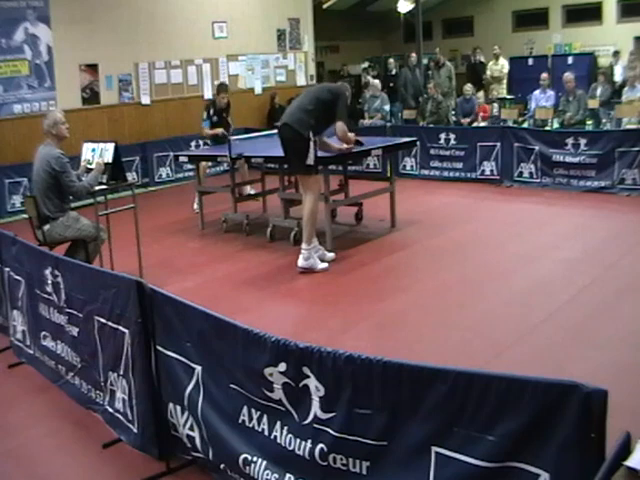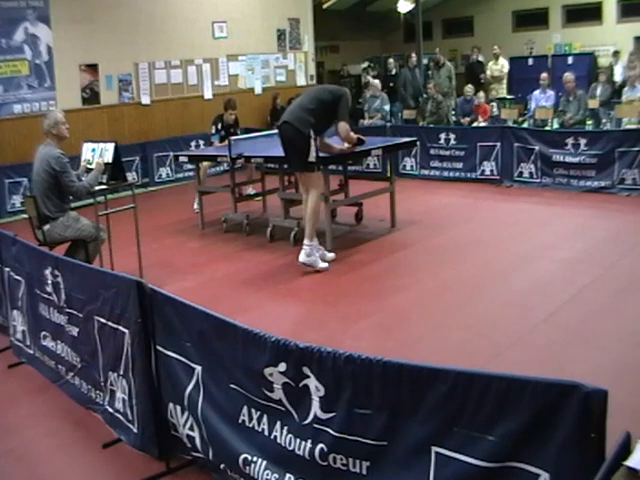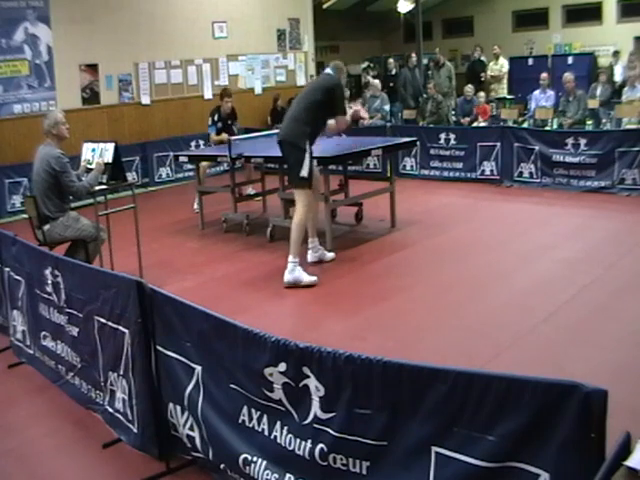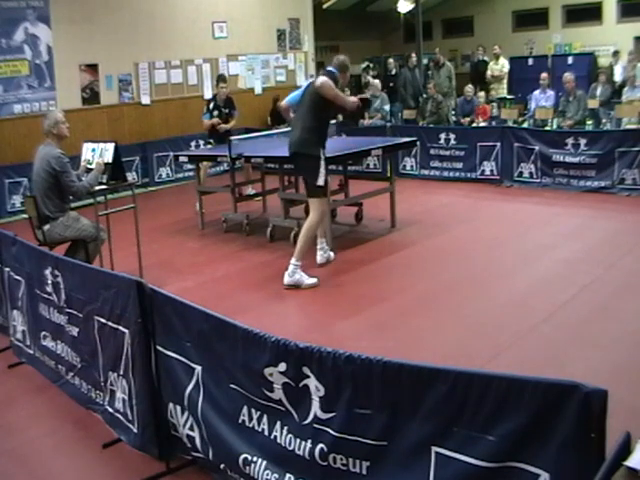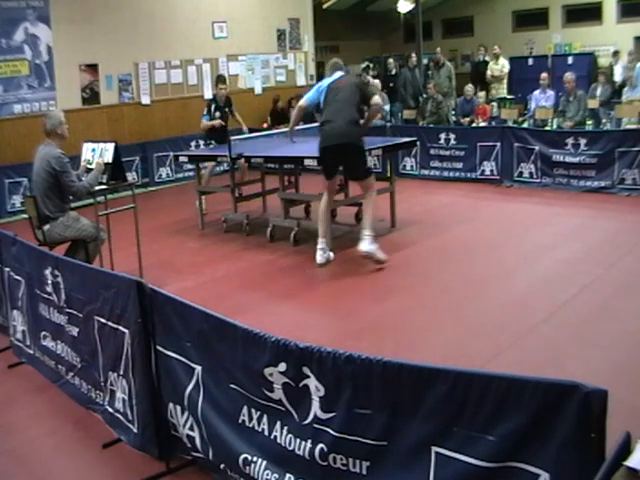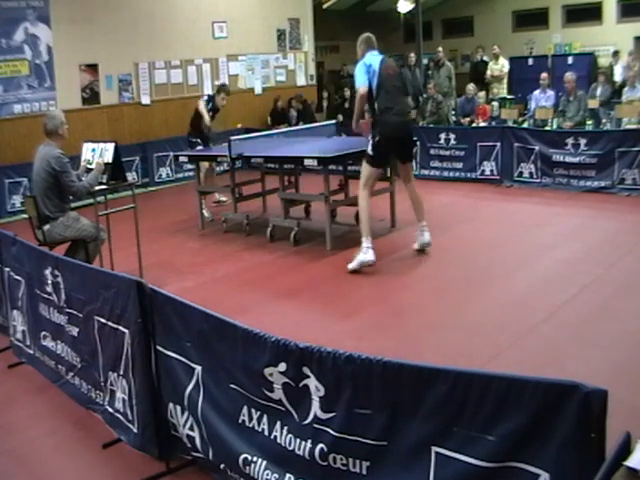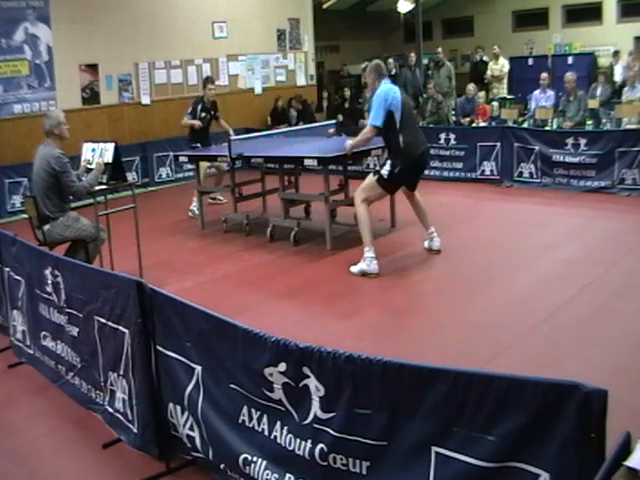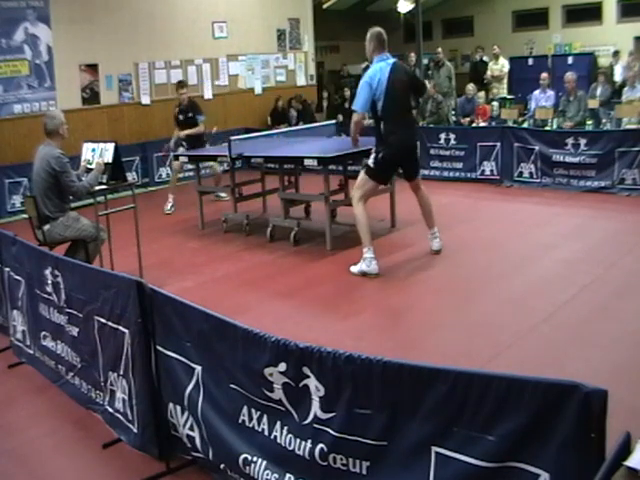
dt=0.5s
person 1, frame 1
left shoulder: (323, 93)
right shoulder: (342, 93)
left elbow: (319, 141)
right elbow: (341, 132)
left wrist: (340, 148)
right wrist: (351, 139)
left hip: (287, 128)
right hip: (299, 130)
left knee: (308, 190)
right knee: (312, 191)
left ankle: (313, 247)
right ankle: (306, 255)
person 1, frame 2
left shoulder: (324, 96)
right shoulder: (342, 95)
left elbow: (320, 143)
right elbow: (344, 132)
left wrist: (341, 149)
right wrist: (353, 138)
left hip: (286, 126)
right hip: (299, 129)
left knee: (308, 189)
right knee: (315, 189)
left ankle: (313, 247)
right ankle: (308, 251)
person 1, frame 3
left shoulder: (319, 82)
right shoulder: (336, 84)
left elbow: (324, 120)
right elbow: (339, 126)
left wrist: (346, 114)
right wrist: (349, 116)
left hip: (290, 136)
right hip: (297, 139)
left knee: (314, 185)
right knee: (304, 203)
left ankle: (314, 248)
right ankle: (293, 269)
person 1, frame 4
left shoulder: (316, 81)
right shoulder: (329, 78)
left elbow: (284, 105)
right elbow: (321, 83)
left wrist: (292, 121)
right wrist: (346, 101)
left hip: (299, 144)
right hip: (309, 147)
left knee: (322, 192)
right knee: (318, 210)
left ankle: (322, 249)
right ankle: (294, 271)
person 1, frame 5
left shoulder: (323, 85)
right shoulder: (356, 81)
left elbow: (302, 106)
right elbow: (376, 104)
left wrist: (291, 128)
right wrist: (365, 123)
left hip: (328, 139)
right hip: (350, 138)
left knee: (329, 193)
right knee: (369, 191)
left ankle: (322, 249)
right ankle: (367, 240)
person 1, frame 6
left shoulder: (364, 64)
right shoulder: (393, 65)
left elbow: (362, 93)
right elbow: (408, 99)
left wrist: (355, 120)
left hip: (384, 129)
right hip: (404, 125)
left knee: (365, 188)
right knee: (408, 181)
left ankle: (367, 249)
right ankle: (423, 233)
person 1, frame 7
left shoulder: (382, 95)
right shoulder: (397, 91)
left elbow: (371, 132)
left wrist: (351, 144)
left hip: (404, 157)
right hip: (420, 154)
left knee: (361, 198)
right knee: (410, 193)
left ankle: (369, 259)
right ankle: (433, 238)
person 1, frame 8
left shoulder: (370, 76)
right shoulder: (403, 70)
left elbow: (358, 118)
right elbow: (424, 91)
left wrist: (354, 136)
left hip: (388, 146)
right hip: (409, 142)
left knee: (358, 197)
right knee: (417, 188)
left ankle: (369, 259)
right ankle: (434, 238)
person 2, frame 1
left shoulder: (43, 151)
right shoulder: (56, 156)
right elbow: (78, 192)
left wrist: (81, 171)
right wrist: (96, 172)
left hip: (45, 221)
right hip: (54, 224)
left knee: (87, 231)
right knee: (99, 233)
person 2, frame 2
left shoulder: (43, 151)
right shoulder: (56, 156)
right elbow: (78, 192)
left wrist: (81, 172)
right wrist: (96, 172)
left hip: (45, 221)
right hip: (54, 224)
left knee: (87, 230)
right knee: (98, 233)
person 2, frame 3
left shoulder: (43, 151)
right shoulder: (56, 156)
right elbow: (77, 191)
left wrist: (81, 171)
right wrist: (96, 172)
left hip: (45, 220)
right hip: (55, 224)
left knee: (88, 230)
right knee: (98, 233)
person 2, frame 4
left shoulder: (43, 150)
right shoulder: (56, 156)
right elbow: (77, 192)
left wrist: (81, 171)
right wrist: (96, 172)
left hip: (45, 221)
right hip: (54, 224)
left knee: (87, 230)
right knee: (98, 233)
person 2, frame 5
left shoulder: (43, 150)
right shoulder: (56, 156)
right elbow: (77, 192)
left wrist: (81, 171)
right wrist: (96, 172)
left hip: (45, 221)
right hip: (54, 224)
left knee: (87, 230)
right knee: (98, 233)
person 2, frame 6
left shoulder: (43, 150)
right shoulder: (56, 156)
right elbow: (77, 192)
left wrist: (81, 171)
right wrist: (96, 172)
left hip: (45, 221)
right hip: (54, 224)
left knee: (87, 230)
right knee: (98, 233)
person 2, frame 7
left shoulder: (43, 150)
right shoulder: (56, 156)
right elbow: (77, 192)
left wrist: (81, 171)
right wrist: (96, 172)
left hip: (45, 221)
right hip: (54, 225)
left knee: (88, 230)
right knee: (98, 233)
person 2, frame 8
left shoulder: (43, 151)
right shoulder: (56, 156)
right elbow: (77, 192)
left wrist: (81, 171)
right wrist: (96, 172)
left hip: (45, 221)
right hip: (54, 224)
left knee: (87, 230)
right knee: (98, 233)
person 3, frame 1
left shoulder: (227, 104)
right shoulder: (209, 108)
right elbow: (205, 133)
left wrist: (229, 126)
right wrist: (215, 131)
left hip: (225, 140)
right hip: (211, 141)
left knee: (242, 159)
right knee: (203, 165)
left ankle: (246, 188)
right ankle: (197, 199)
person 3, frame 2
left shoulder: (235, 120)
right shoulder: (217, 122)
right elbow: (215, 145)
right wrist: (225, 144)
right knee: (205, 165)
left ankle: (248, 189)
right ankle: (198, 199)
person 3, frame 3
left shoulder: (232, 111)
right shoulder: (214, 114)
left elbow: (235, 128)
right elbow: (212, 138)
left wrist: (233, 133)
right wrist: (220, 137)
left hip: (229, 143)
right hip: (216, 144)
right knee: (204, 165)
left ankle: (248, 189)
right ankle: (198, 199)
person 3, frame 4
left shoulder: (230, 101)
right shoulder: (210, 103)
right elbow: (205, 127)
left wrist: (227, 126)
right wrist: (211, 122)
left hip: (228, 138)
right hip: (213, 140)
left knee: (247, 161)
right knee: (205, 164)
left ankle: (248, 189)
person 3, frame 5
left shoulder: (228, 100)
right shoulder: (210, 105)
right elbow: (202, 127)
left wrist: (242, 124)
right wrist: (213, 123)
left hip: (225, 139)
right hip: (213, 140)
left knee: (243, 165)
right knee: (210, 165)
left ankle: (237, 190)
right ankle: (200, 198)
person 3, frame 6
left shoulder: (216, 105)
right shoulder: (208, 100)
right elbow: (200, 104)
right wrist: (205, 115)
left hip: (204, 137)
right hip: (195, 137)
left knee: (212, 165)
right knee: (204, 166)
left ankle: (216, 196)
right ankle: (202, 205)
person 3, frame 7
left shoulder: (214, 104)
right shoulder: (197, 104)
left elbow: (219, 120)
right elbow: (183, 122)
left wrist: (229, 130)
right wrist: (194, 122)
left hip: (206, 141)
right hip: (195, 142)
left knee: (221, 167)
right knee: (203, 167)
left ankle: (214, 195)
right ankle: (194, 204)
person 3, frame 8
left shoulder: (195, 105)
right shoulder: (177, 110)
left elbow: (202, 128)
right elbow: (177, 129)
left wrist: (186, 132)
right wrist: (173, 140)
left hip: (200, 142)
right hip: (186, 142)
left knee: (217, 170)
right knee: (175, 167)
left ankle: (216, 191)
right ankle: (170, 200)
